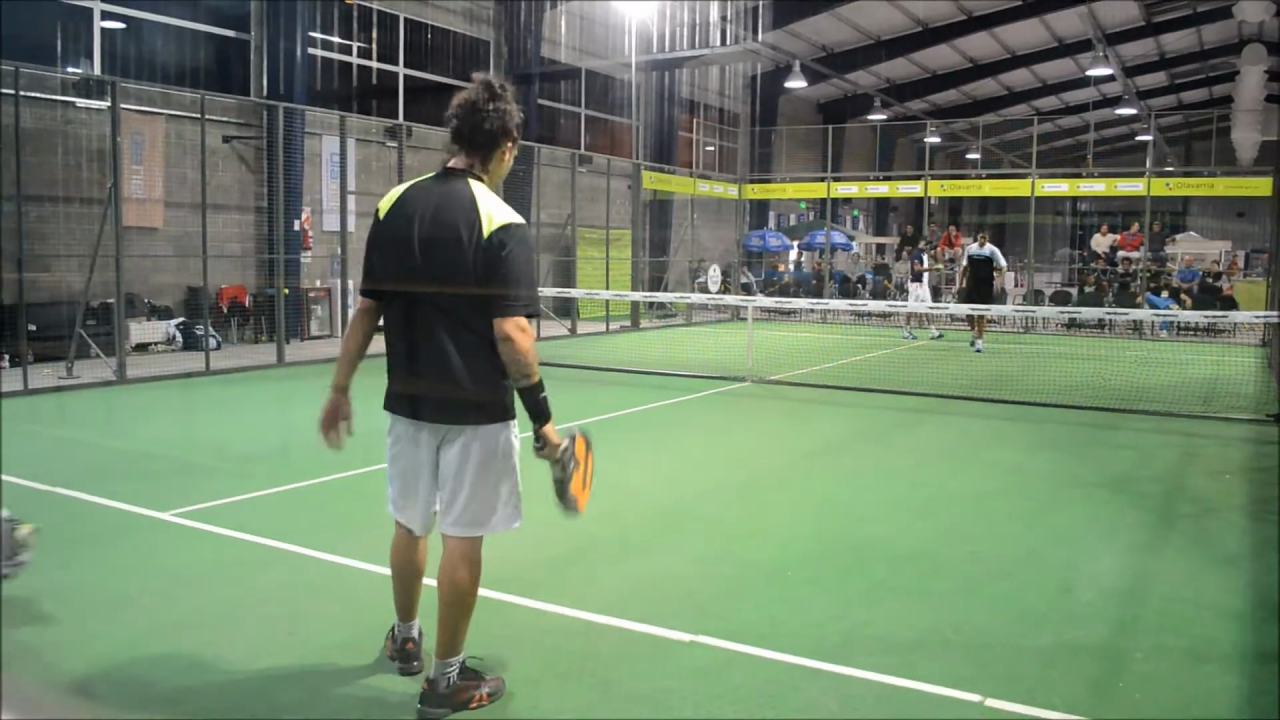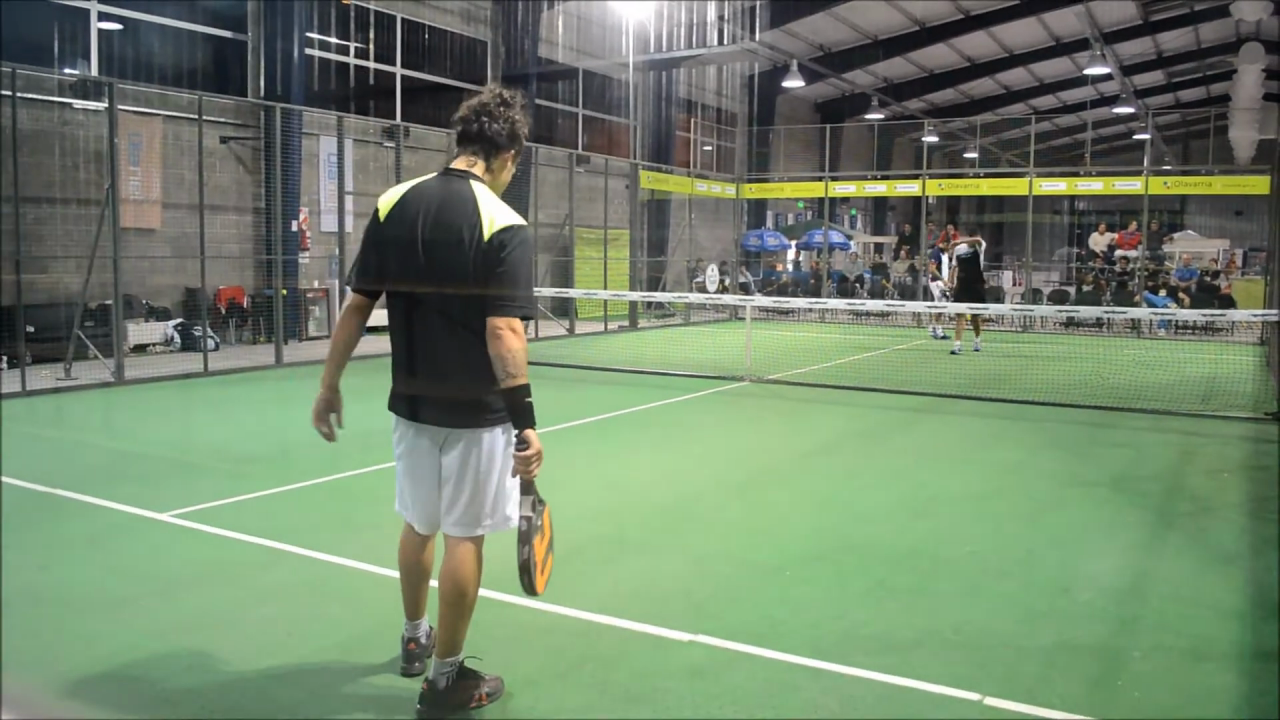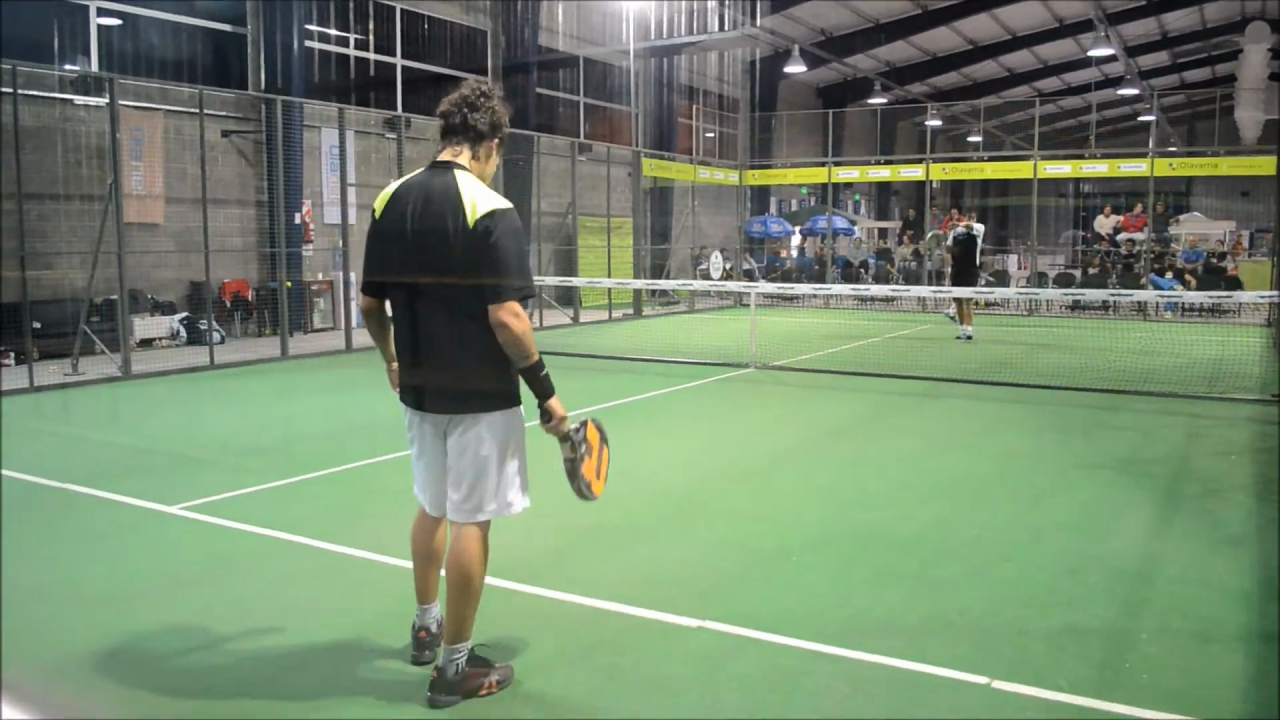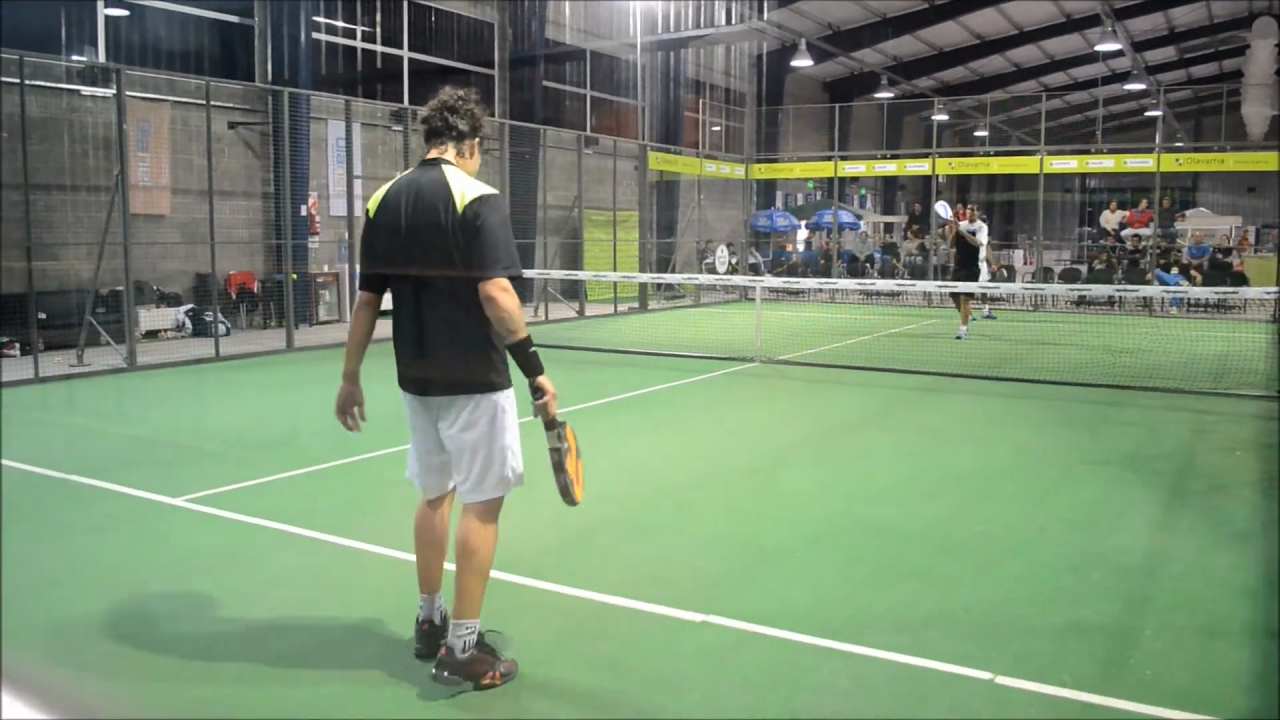
dt=0.4s
person 1, frame 1
left shoulder: (392, 206)
right shoulder: (501, 223)
left elbow: (366, 310)
right elbow: (511, 332)
left wrist: (339, 390)
right wrist: (542, 415)
left hip: (407, 401)
right hip: (475, 408)
left knee: (410, 522)
right knee: (463, 536)
left ankle: (405, 638)
person 1, frame 2
left shoulder: (393, 205)
right shoulder: (503, 225)
left elbow: (357, 306)
right elbow: (503, 333)
left wrist: (330, 385)
right wrist: (527, 423)
left hip: (412, 401)
right hip: (475, 410)
left knee: (418, 523)
right knee: (463, 535)
left ankle: (414, 638)
person 1, frame 3
left shoulder: (389, 201)
right shoulder: (491, 210)
left elbow: (369, 303)
right elbow: (506, 317)
left wrist: (392, 358)
right wrist: (546, 393)
left hip: (420, 389)
right hip: (480, 396)
left knee: (431, 507)
right knee: (469, 521)
left ankle: (425, 626)
right ankle: (455, 665)
person 1, frame 4
left shoulder: (382, 201)
right shoulder: (478, 199)
left elbow: (366, 301)
right elbow: (496, 293)
left wrist: (350, 377)
right wrist: (535, 369)
left hip: (418, 379)
right hip: (475, 379)
left knee: (436, 495)
right knee: (484, 503)
left ankle: (430, 621)
right ankle: (462, 647)
